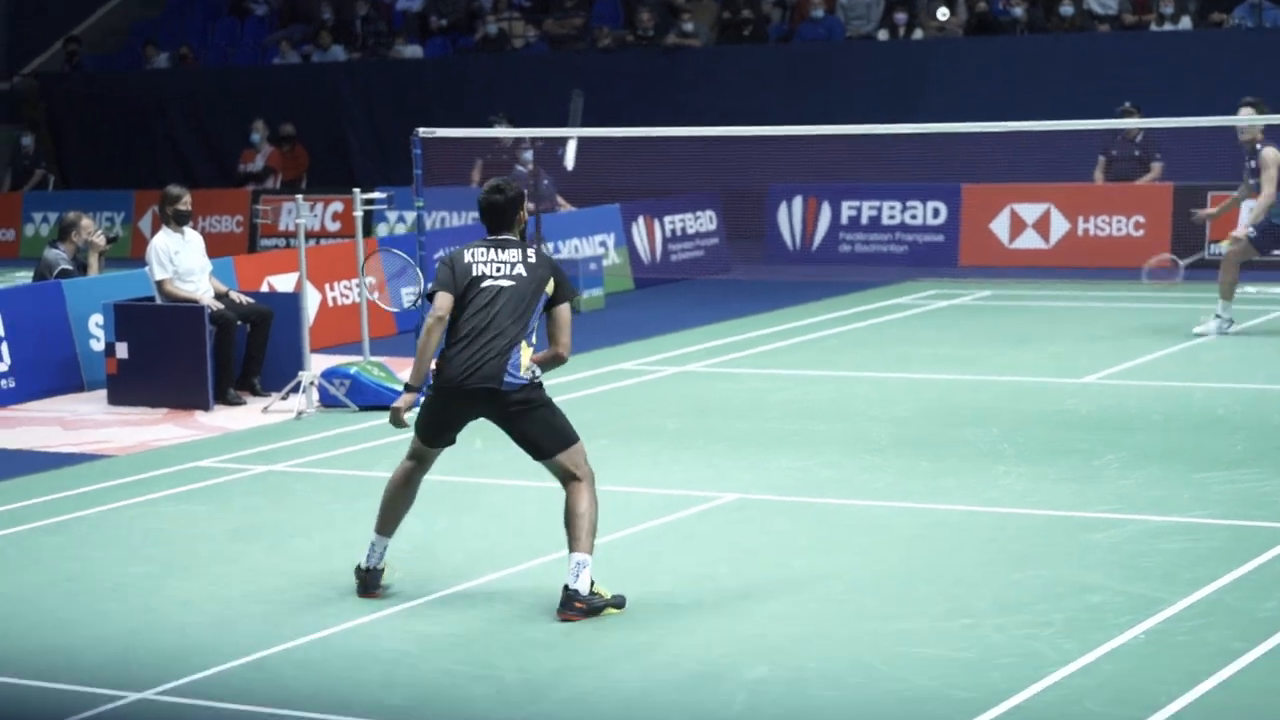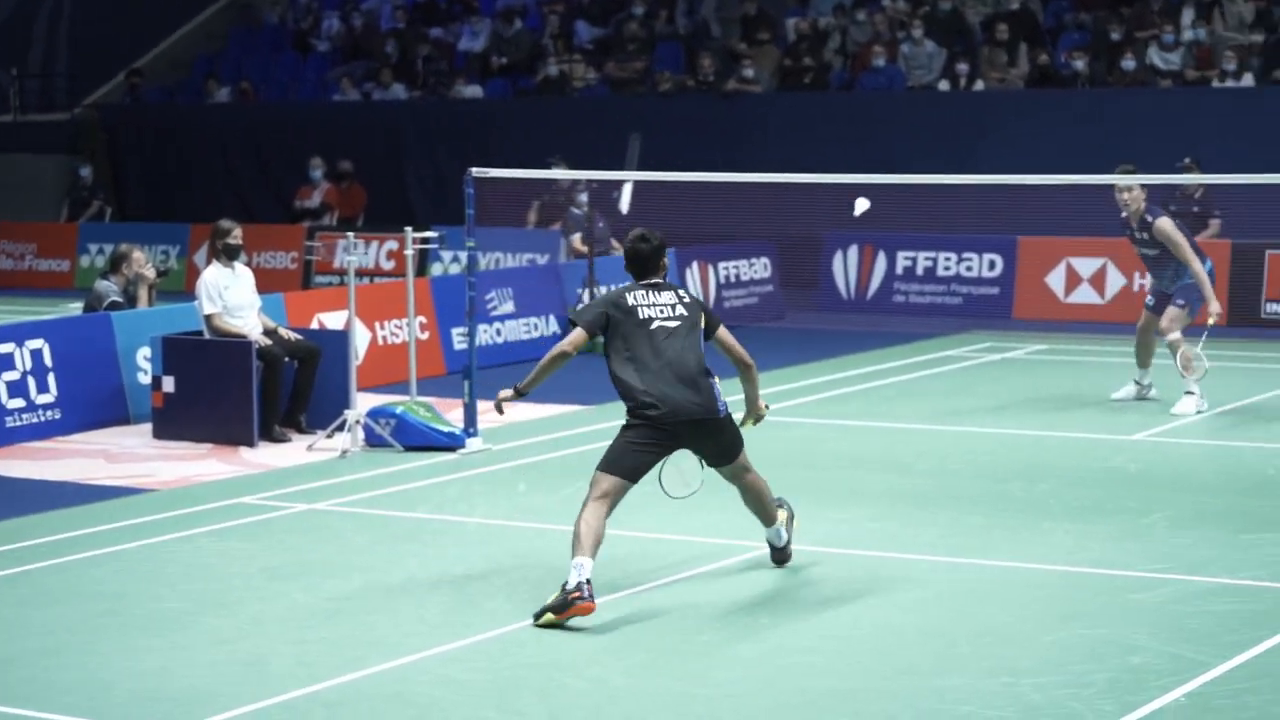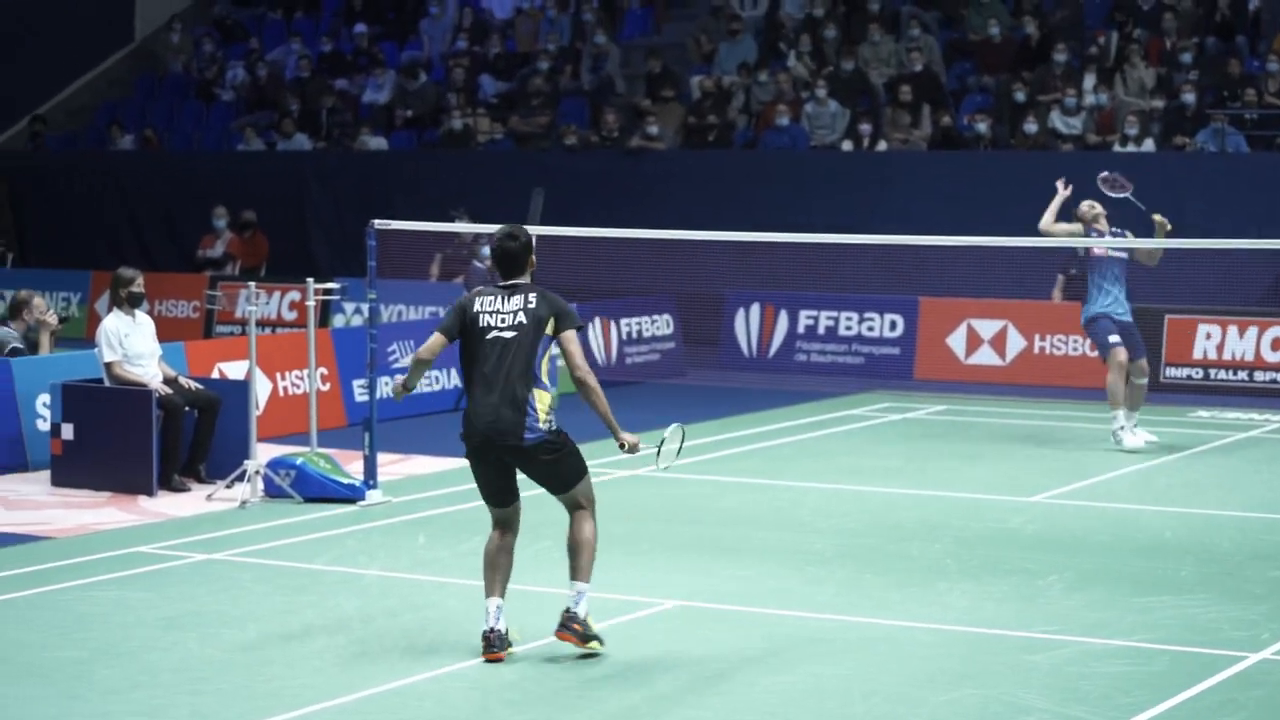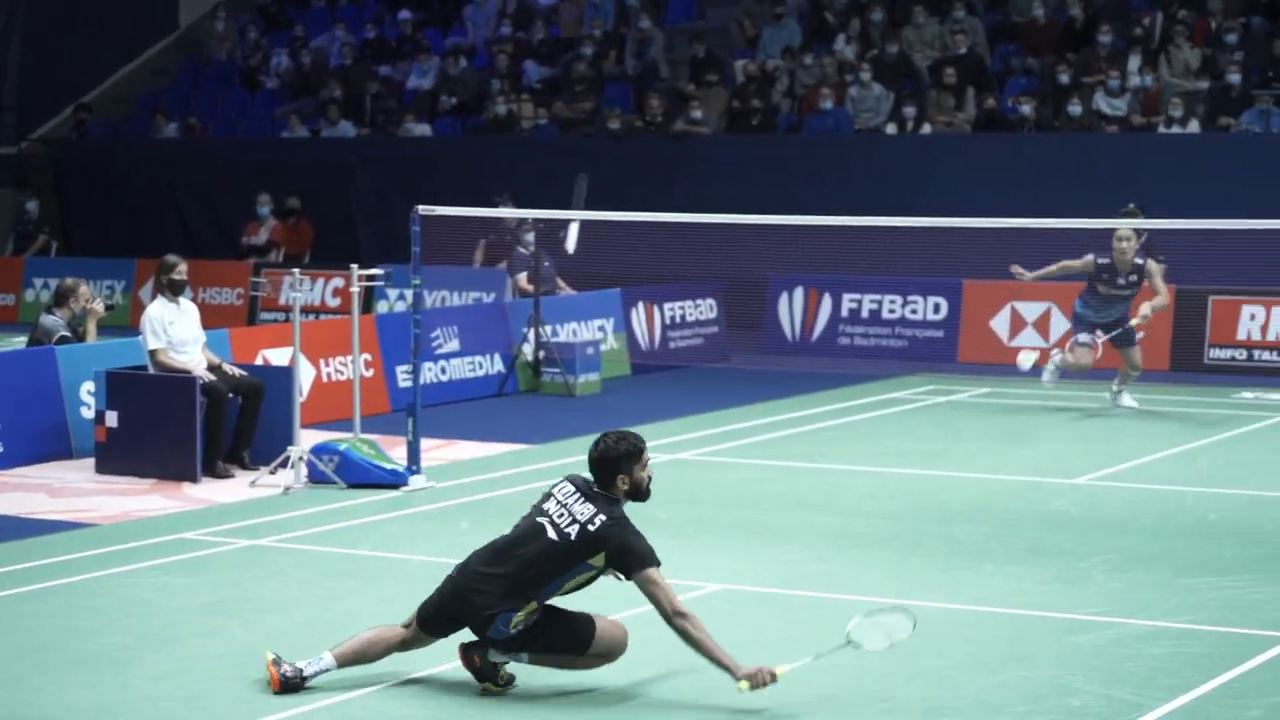
dt=1s
person 1, frame 1
left shoulder: (456, 259)
right shoulder: (546, 265)
left elbow: (438, 317)
right elbow: (560, 351)
left wrist: (411, 389)
left hip: (454, 382)
right hip: (514, 384)
left knee: (414, 463)
right knee: (579, 478)
left ankle: (370, 568)
right ankle: (579, 589)
person 1, frame 2
left shoulder: (612, 303)
right shoulder: (689, 302)
left elbow: (564, 350)
right elbow: (743, 359)
left wrist: (518, 391)
right wrist: (754, 401)
left hip: (651, 416)
right hip: (707, 411)
left knee: (597, 502)
right knee: (739, 470)
left ankle: (577, 589)
right ankle: (779, 538)
person 1, frame 3
left shoulder: (470, 302)
right shoulder: (551, 306)
left elbow: (425, 356)
right elbow: (581, 375)
left wrist: (406, 383)
right wrist: (617, 430)
left hip: (479, 434)
right hip: (531, 433)
left knee: (503, 524)
right knee: (582, 506)
left ankle: (493, 631)
right ankle: (575, 615)
person 1, frame 4
left shoulder: (568, 486)
right shoulder: (616, 533)
right elbow: (673, 612)
right wrist: (737, 669)
left hip: (466, 579)
right hip: (497, 608)
left knee: (408, 634)
right knee: (615, 641)
left ankle: (301, 670)
right ankle: (495, 653)
person 2, frame 1
right shoulder: (1249, 154)
right elbow: (1246, 190)
left wrist: (1245, 227)
right wrist: (1217, 211)
right knee: (1230, 256)
right ankle: (1222, 319)
person 2, frame 2
left shoulder: (1159, 223)
right shoulder: (1127, 219)
left elbow: (1193, 262)
left wrist: (1212, 301)
right wrist: (1153, 281)
left hip: (1193, 278)
right hip: (1166, 280)
left knee: (1168, 326)
right knee: (1144, 328)
left ankle: (1193, 393)
right ankle: (1142, 384)
person 2, frame 3
left shoulder: (1123, 235)
right shoulder: (1082, 232)
left elbow: (1151, 260)
right elbow: (1044, 228)
left wrist: (1159, 232)
right wrist: (1060, 197)
left hip: (1123, 315)
right hip: (1098, 315)
left knee: (1142, 372)
right knee: (1119, 360)
left ankle: (1131, 423)
right ankle: (1120, 427)
person 2, frame 4
left shoulder: (1147, 266)
right shoulder: (1096, 262)
left elbow: (1164, 298)
right elbow: (1064, 267)
left wrist: (1148, 306)
right wrist: (1032, 276)
left hip: (1118, 316)
right hip: (1087, 314)
left knee: (1134, 365)
right knee: (1084, 363)
left ankle: (1119, 390)
right ankle: (1059, 358)
person 3, frame 1
left shoulder: (195, 236)
right shoulder: (160, 243)
right elbow: (166, 289)
left wrist: (228, 292)
right wrist: (199, 298)
left hip: (210, 300)
left knee: (263, 313)
right knee: (227, 319)
left ankle: (248, 378)
right ankle: (224, 388)
person 3, frame 2
left shoulder: (245, 271)
right shoulder: (209, 277)
right elbow: (214, 323)
left wrist: (277, 328)
right wrist: (247, 334)
left hip: (258, 335)
right hip: (232, 340)
left knee: (310, 350)
right knee: (275, 355)
left ankle: (294, 415)
right ankle: (269, 424)
person 3, frame 3
left shoulder: (145, 320)
right shoulder: (110, 325)
right elbow: (115, 372)
left wrist: (177, 377)
right wrist: (147, 382)
left hip: (158, 384)
left knee: (211, 400)
right knee: (175, 404)
left ankle: (194, 465)
right ankle: (168, 474)
person 3, frame 4
left shoulder: (190, 307)
right shoulder: (154, 313)
right elbow: (159, 359)
left wrist: (221, 364)
right wrist: (191, 369)
left hip: (203, 370)
right hip: (176, 375)
left knee: (254, 387)
right knee: (218, 391)
left ankle: (238, 451)
right ankle: (212, 461)
